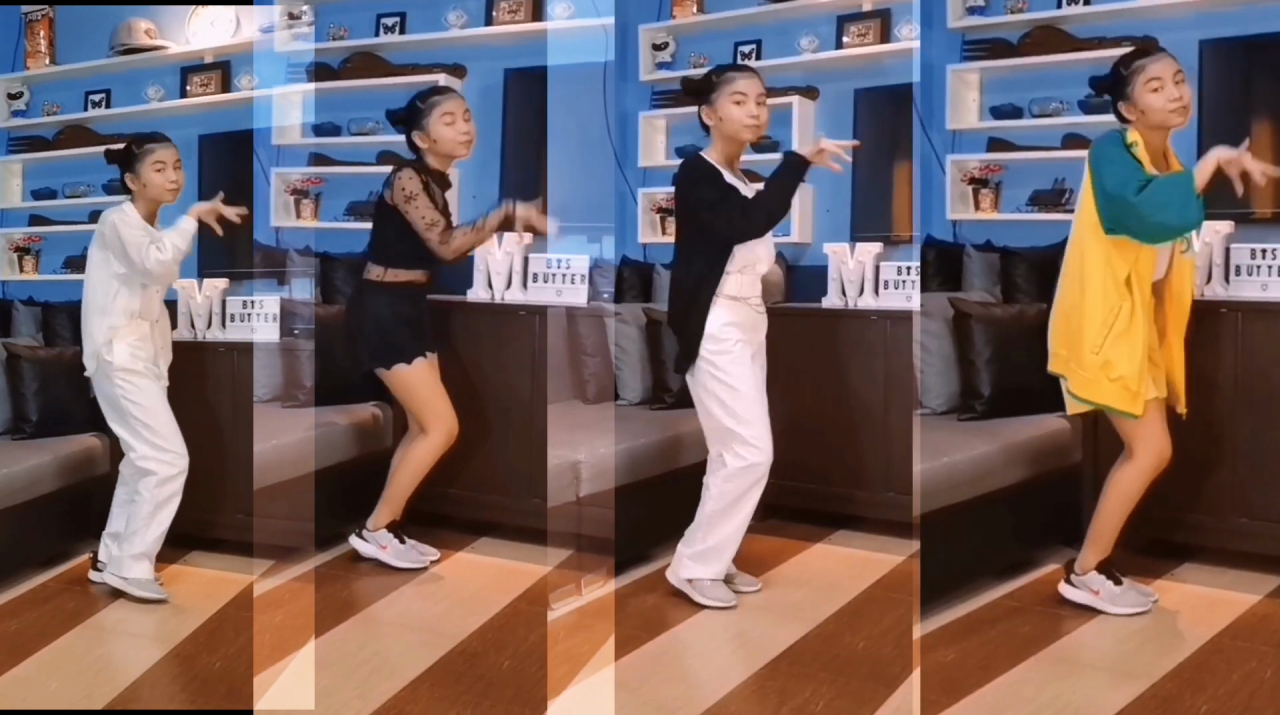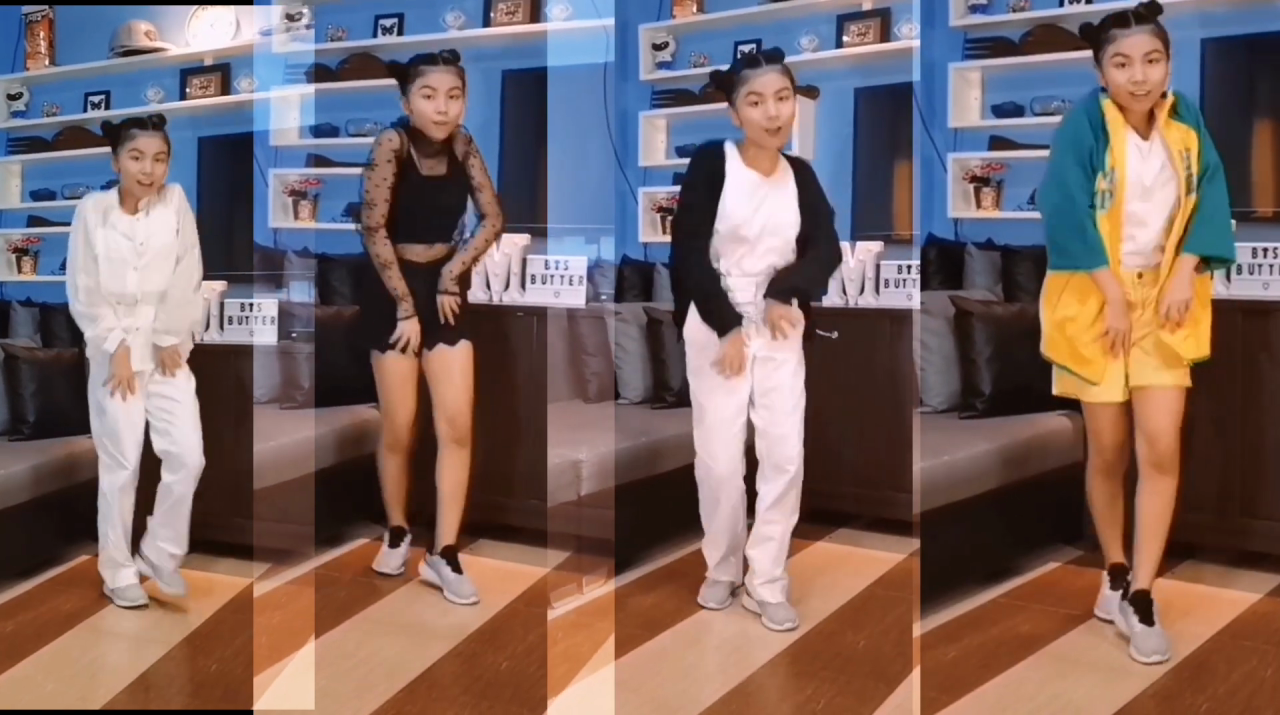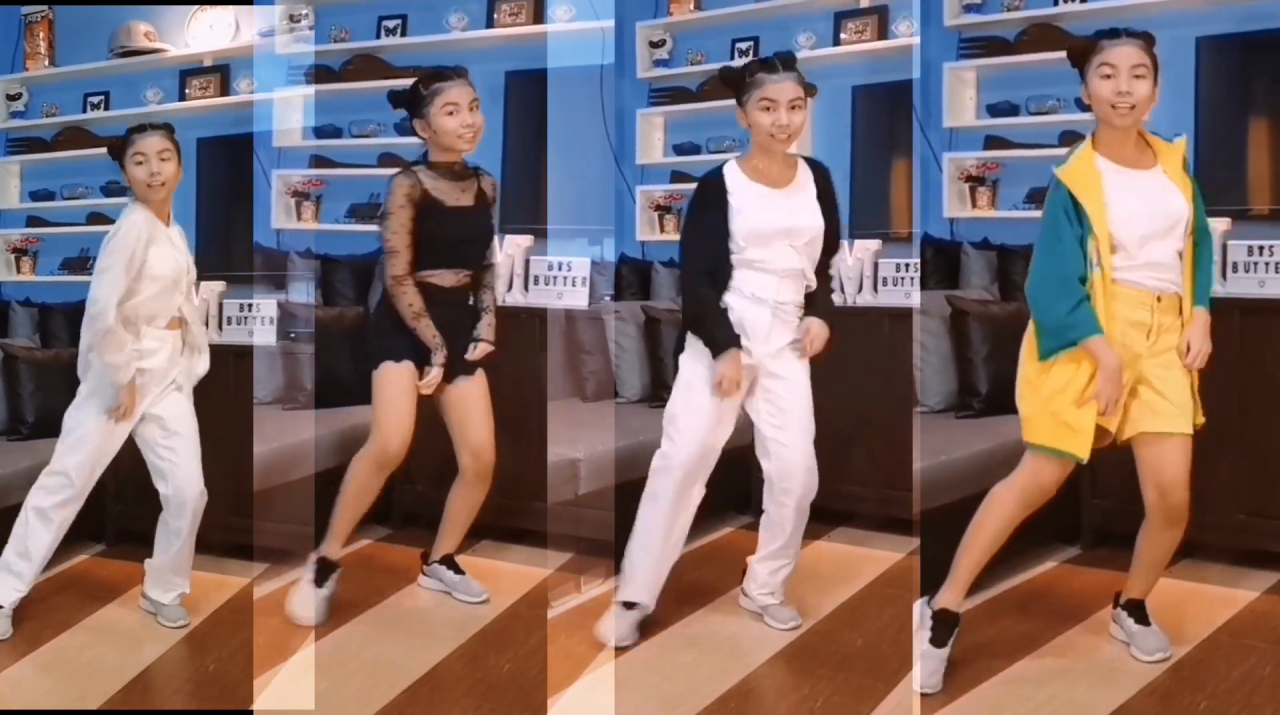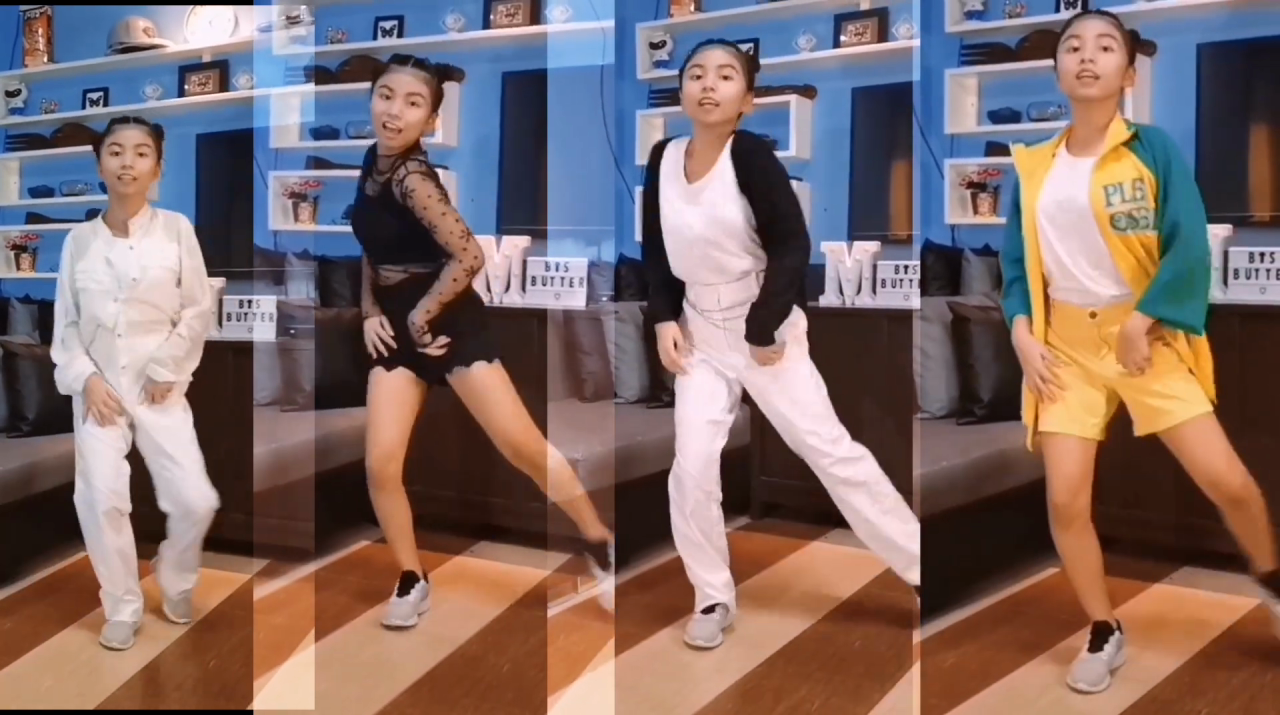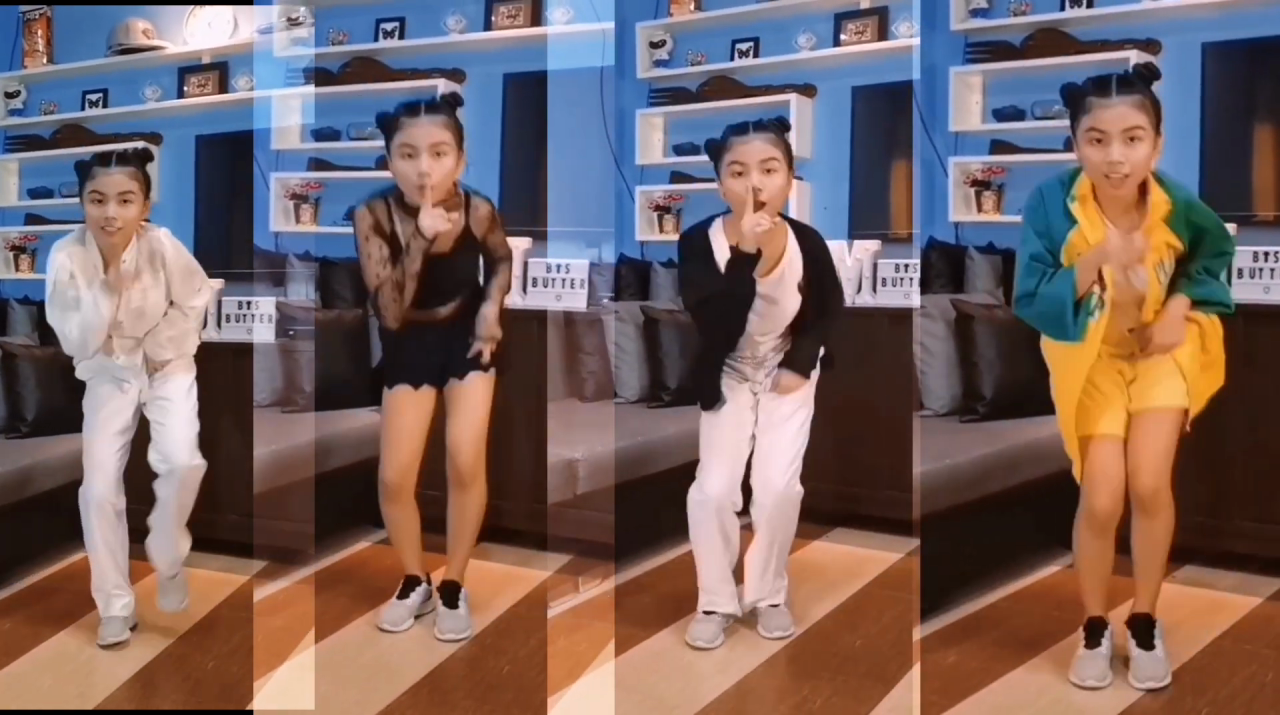
dt=0.7s
person 1, frame 1
left shoulder: (1162, 157)
right shoulder: (1114, 155)
right elbow: (1155, 212)
right wrist: (1214, 161)
left hip: (1142, 321)
right hip: (1108, 325)
left knee: (1146, 450)
right knee: (1151, 451)
left ankle: (1096, 563)
right ankle: (1084, 574)
person 1, frame 2
left shoulder: (1184, 119)
right shoulder: (1086, 122)
left elbow: (1210, 197)
right elbow: (1065, 210)
left wrist: (1187, 270)
right wrist: (1111, 294)
left hip: (1163, 302)
right hip: (1095, 303)
left knee: (1161, 448)
right knee: (1108, 450)
left ankle: (1140, 595)
right ankle: (1115, 571)
person 1, frame 3
left shoulder: (1174, 162)
right shoulder: (1072, 180)
left elbow: (1197, 246)
right elbow: (1056, 282)
left wrist: (1199, 314)
right wrist: (1107, 356)
left hip: (1160, 341)
right hip: (1086, 341)
left knee: (1171, 497)
right knee: (1038, 483)
left ankle: (1131, 605)
right ankle: (941, 610)
person 1, frame 4
left shoulder: (1152, 149)
right shoulder: (1033, 165)
left elbow: (1188, 247)
right elbow: (1017, 261)
left wrist: (1142, 321)
right wrist: (1022, 334)
left hip: (1145, 337)
right hip: (1062, 344)
right knee: (1065, 501)
right ankle: (1105, 630)
person 1, frame 5
left shoulder: (1177, 204)
right shoulder: (1052, 210)
left elbow: (1217, 251)
right elbow: (1031, 303)
left wrist: (1185, 302)
right wrist: (1100, 263)
left hip: (1160, 343)
right hip: (1091, 357)
left knee: (1149, 482)
right knee: (1101, 500)
left ankle: (1145, 623)
right ankle: (1096, 629)
person 2, frame 1
left shoulder: (735, 175)
right shoulder: (697, 174)
right elbow: (753, 221)
right wrist: (801, 160)
left hip: (746, 324)
right hip: (717, 330)
left knee: (740, 450)
right knee: (748, 451)
left ankle: (714, 560)
right ankle: (694, 565)
person 2, frame 2
left shoulder: (801, 175)
right shoulder: (713, 161)
left elbow: (824, 250)
right elbow: (689, 253)
left wrist: (788, 295)
right wrist: (725, 327)
left hip: (778, 326)
right hip: (717, 329)
left knee: (784, 456)
right knee: (720, 457)
left ankle: (765, 583)
right ankle: (725, 559)
person 2, frame 3
left shoulder: (816, 178)
right shoulder: (719, 185)
left elbow: (821, 259)
right elbow: (698, 275)
left wrist: (819, 311)
right wrist: (725, 349)
left hip: (787, 343)
right hip: (719, 340)
left knee: (795, 473)
right knee: (680, 462)
left ankle: (764, 587)
right ankle: (634, 595)
person 2, frame 4
left shoulder: (751, 156)
right shoulder: (662, 159)
left elbow: (793, 250)
left wrist: (762, 330)
right wrist: (664, 318)
left hip: (767, 331)
right hip: (701, 335)
left knee: (835, 454)
right knee: (691, 472)
left ankle: (924, 568)
right ankle: (713, 596)
person 2, frame 5
left shoulder: (805, 242)
right shoulder: (699, 243)
left elbow: (829, 305)
right elbow: (713, 328)
left wrist: (801, 362)
right wrist: (745, 254)
left hip: (786, 369)
right hip: (728, 374)
left knee: (777, 486)
right knee: (715, 489)
left ankle: (768, 595)
right ankle: (716, 602)
person 3, frame 1
left shoulder: (435, 181)
right shoulder: (407, 179)
right elbow: (448, 245)
right wrist: (510, 213)
left hip: (407, 311)
right hip: (384, 312)
left knee: (423, 429)
right knee: (441, 428)
left ankle: (392, 530)
right ankle: (376, 530)
person 3, frame 2
left shoulder: (463, 146)
right shoulder: (390, 143)
left elbow: (493, 219)
right elbow: (373, 227)
left wrist: (451, 275)
right wrist: (405, 305)
left hip: (441, 297)
right hip: (392, 298)
left knee: (455, 430)
right knee: (398, 431)
left ankle: (443, 554)
right ankle: (396, 530)
person 3, frame 3
left shoulder: (483, 184)
right shoulder: (409, 184)
right elbow: (398, 276)
left wrist: (487, 319)
right wrist: (435, 344)
left hip: (455, 324)
right hip: (400, 327)
left knee: (481, 459)
right knee: (388, 447)
left ankle: (440, 561)
right ankle: (322, 565)
person 3, frame 4
left shoulder: (413, 178)
right shoulder: (375, 163)
left elbow: (468, 257)
left wrist: (421, 315)
right wrist: (370, 310)
left hip: (446, 320)
right hip: (395, 322)
left knee: (525, 447)
right knee: (381, 465)
left ankle: (601, 544)
right ankle: (411, 578)
person 3, frame 5
left shoulder: (480, 212)
right shoulder: (374, 217)
left elbow: (502, 265)
right elbow: (390, 314)
left wrist: (491, 312)
right wrist: (419, 240)
left hip: (466, 337)
right hip: (408, 344)
left knee: (465, 462)
right knee: (395, 477)
left ankle: (452, 586)
right ankle: (414, 584)
person 4, frame 1
left shoulder: (151, 227)
right shoulder: (117, 222)
right elbow: (157, 262)
right wrist: (193, 217)
left hip: (146, 361)
right hip: (120, 362)
left knee: (146, 463)
right knee: (169, 461)
left ankle: (111, 559)
right ankle: (129, 566)
person 4, frame 2
left shoulder: (176, 203)
right shoulder: (92, 211)
left elbow: (188, 279)
right elbow: (82, 292)
left wrist: (173, 339)
right wrist: (117, 347)
left hip: (167, 353)
right hip: (113, 355)
left knee: (187, 456)
right knee: (120, 466)
left ankle: (161, 552)
right ankle: (119, 572)
person 4, frame 3
left shoulder: (173, 232)
right shoulder: (129, 231)
right elbow: (105, 314)
left wrist: (193, 352)
right wrist: (123, 381)
left hip: (168, 378)
right hip: (115, 376)
left knee: (188, 491)
right knee: (66, 482)
left ankle: (163, 591)
person 4, frame 4
left shoulder: (176, 229)
right shoulder: (80, 240)
left elbow: (198, 310)
right elbow: (66, 326)
left wrist: (168, 373)
right wrist: (86, 379)
left hip: (158, 385)
right hip: (98, 385)
left knee: (197, 500)
right knee: (100, 498)
left ankle: (177, 582)
right ankle: (123, 608)
person 4, frame 5
left shoulder: (162, 246)
right shoulder: (65, 256)
left elbow: (196, 298)
right elbow: (74, 343)
left wrist: (162, 343)
right wrist: (107, 296)
left hip: (165, 365)
right hip: (108, 375)
left knee: (181, 463)
right knee: (100, 489)
left ankle: (168, 557)
right ankle: (114, 604)
